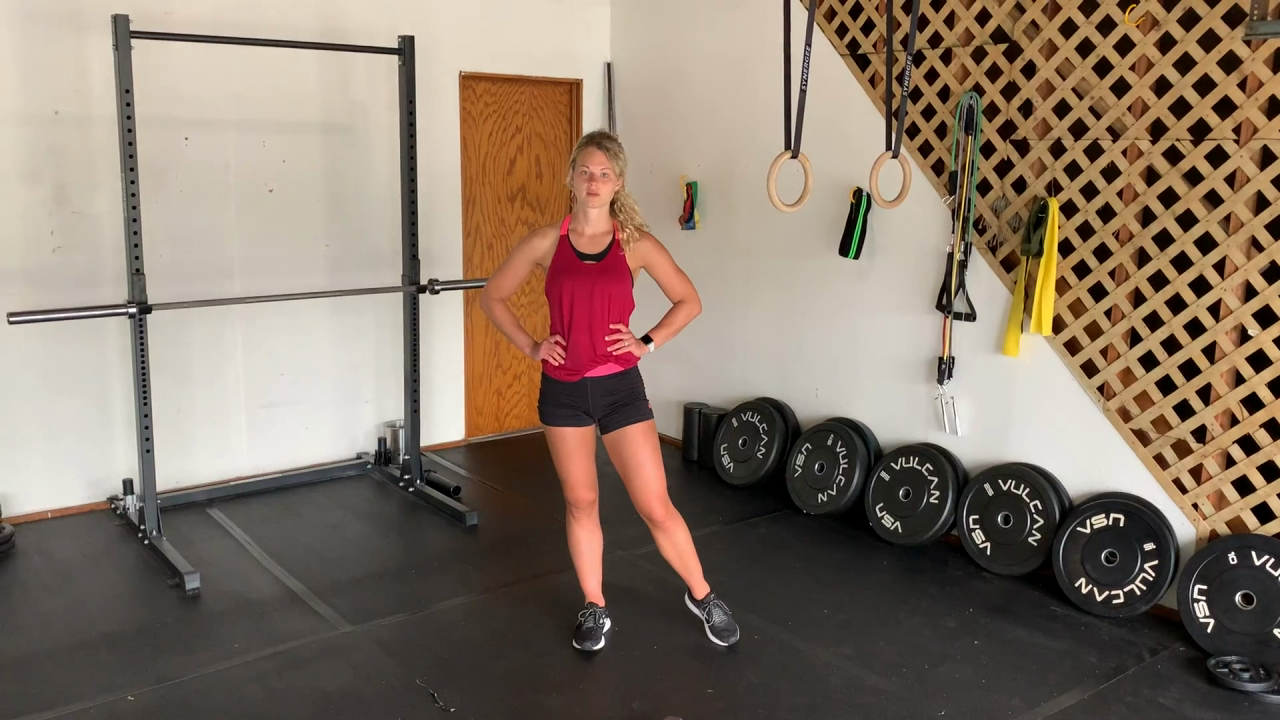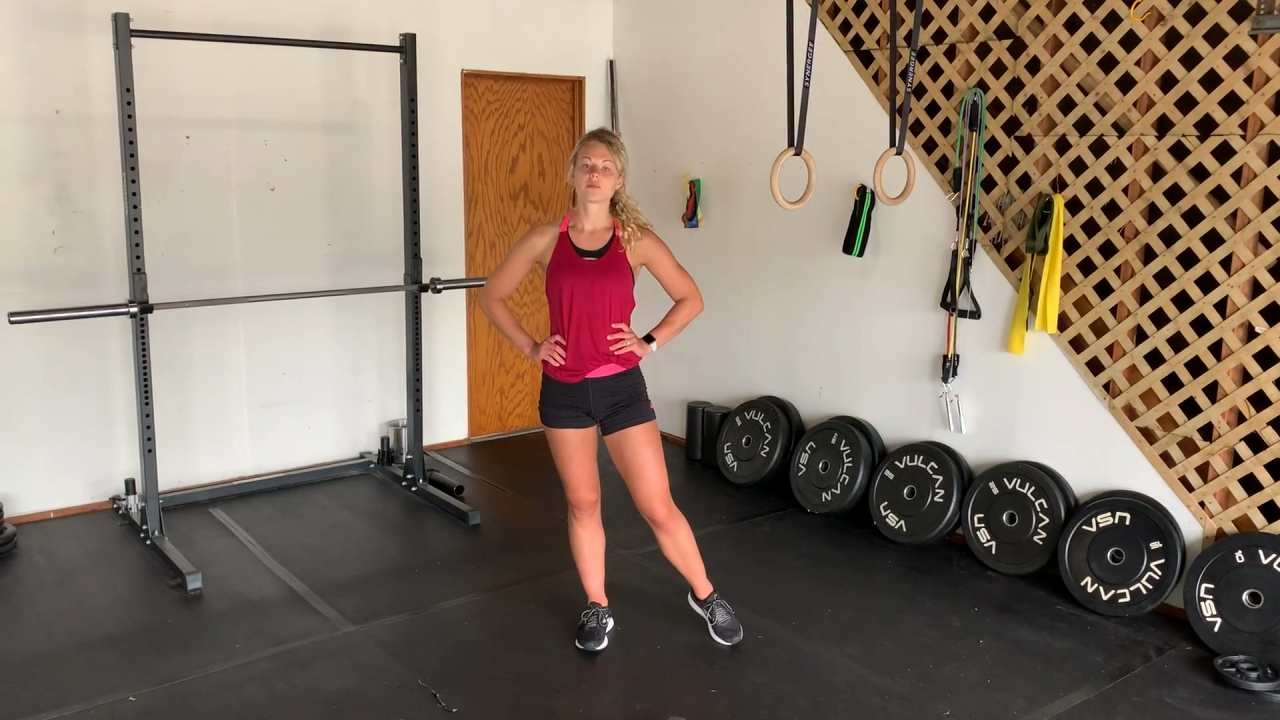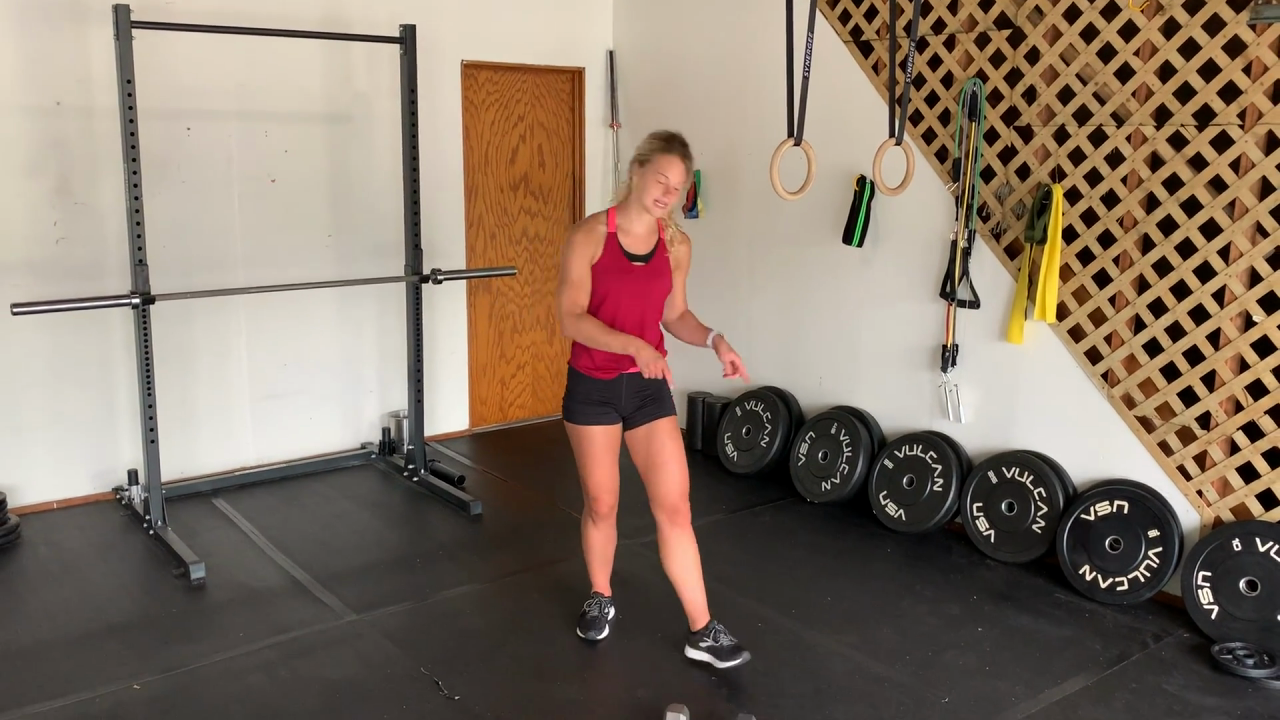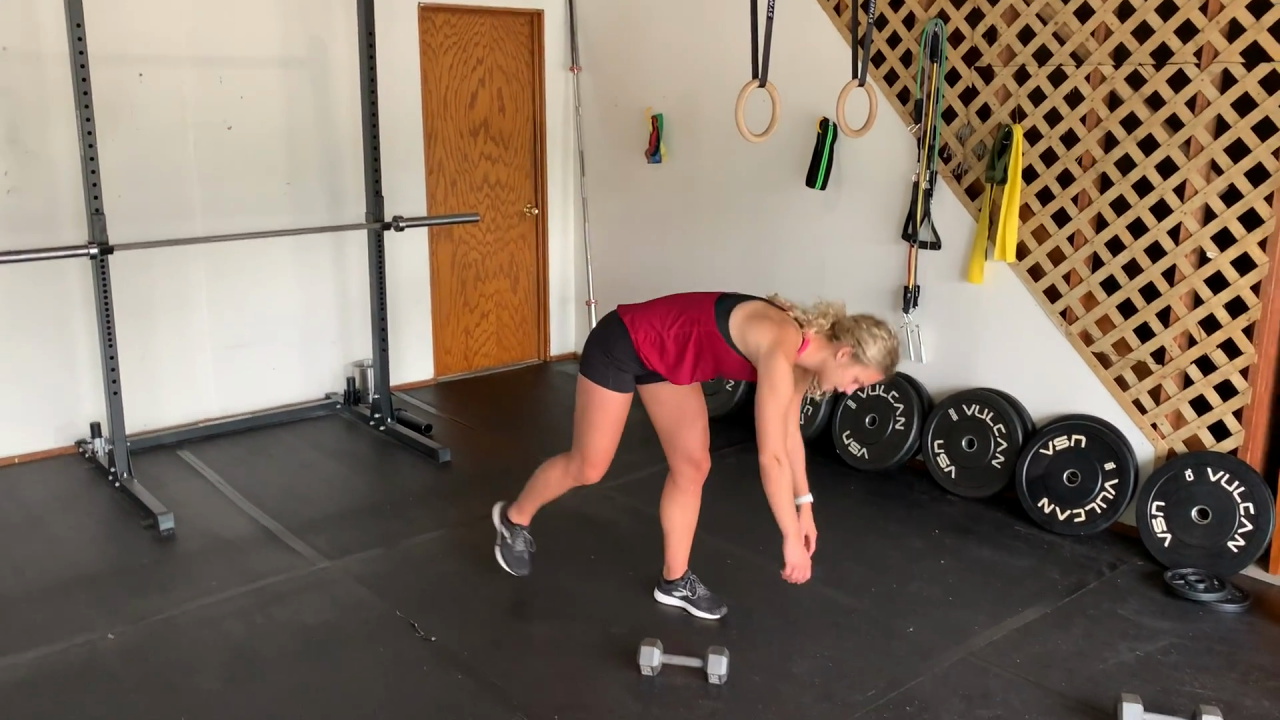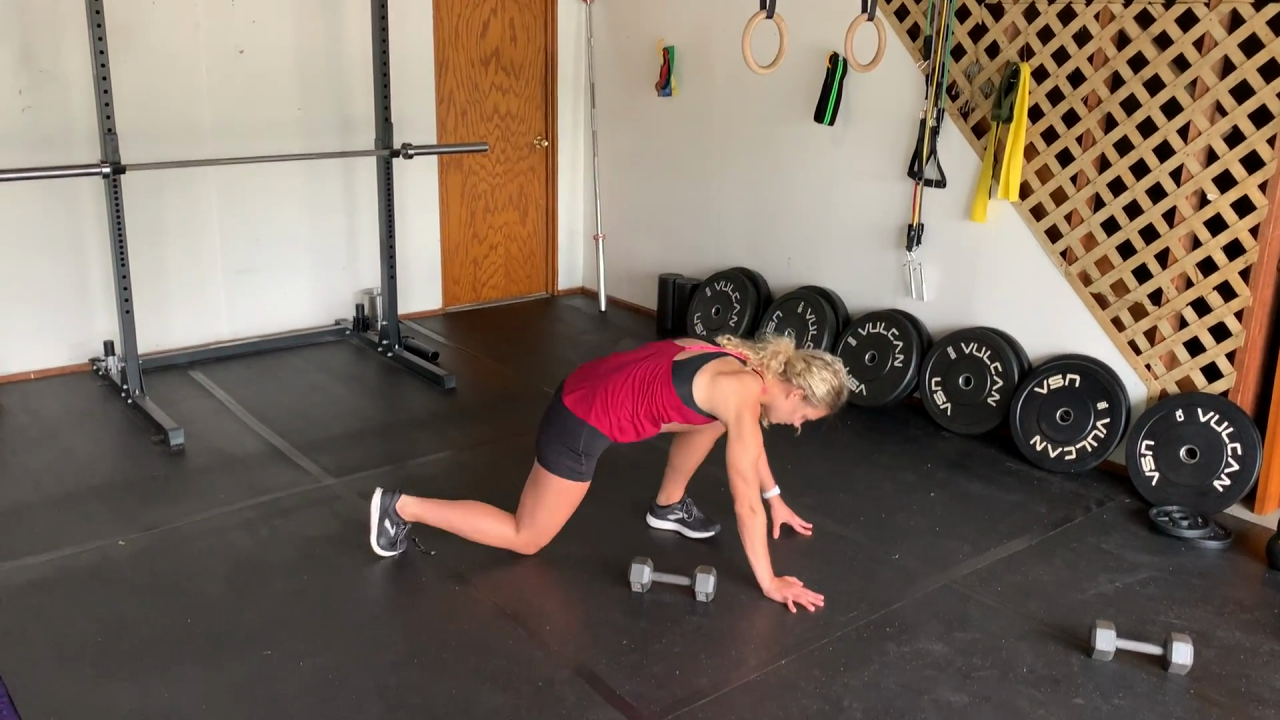
dt=1s
person 1, frame 1
left shoulder: (636, 243)
right shoulder: (546, 241)
left elbow: (689, 301)
right elbow: (493, 296)
left wrist: (648, 343)
right wrist: (530, 346)
left hip: (620, 388)
right hip: (563, 390)
left knee: (656, 507)
right knee: (581, 503)
left ankle: (703, 596)
right ankle: (594, 609)
person 1, frame 2
left shoulder: (636, 240)
right shoulder: (546, 239)
left elbow: (691, 299)
right elbow: (491, 295)
left wrist: (650, 342)
right wrist: (530, 346)
left hip: (622, 388)
right hip: (564, 390)
left knee: (659, 507)
right knee: (583, 504)
left ankle: (706, 596)
right ankle: (597, 608)
person 1, frame 3
left shoulder: (676, 244)
right shoulder: (590, 235)
right elbow: (570, 318)
left wrist: (713, 342)
right wrist: (633, 347)
left hip: (648, 387)
right hip: (592, 386)
left knee: (673, 507)
right knee: (600, 504)
left ankle: (700, 630)
right ankle: (600, 598)
person 1, frame 4
left shoulder: (804, 349)
right shoulder: (780, 345)
left elbow: (790, 432)
right elbow: (771, 457)
left wrist: (804, 504)
right wrist: (791, 540)
left hip: (667, 356)
right hip: (622, 344)
left knee: (693, 464)
right knee: (588, 467)
left ankle: (675, 579)
right ankle: (514, 518)
person 1, frame 5
left shoulder: (744, 362)
right shoulder: (742, 393)
left elbow: (746, 437)
right elbow: (745, 505)
left wrist: (776, 499)
right wrist: (770, 583)
left hip: (584, 392)
right hip: (580, 426)
right knee: (525, 538)
left ankle: (668, 506)
right ankle: (399, 507)
